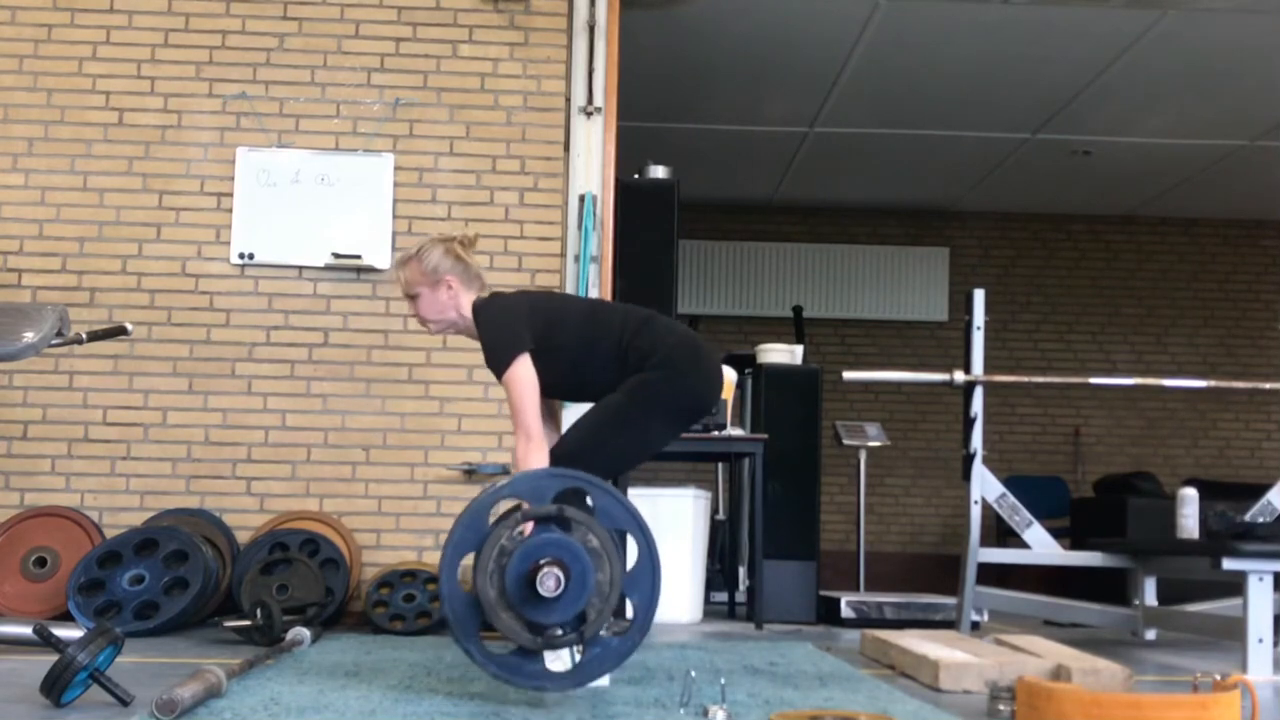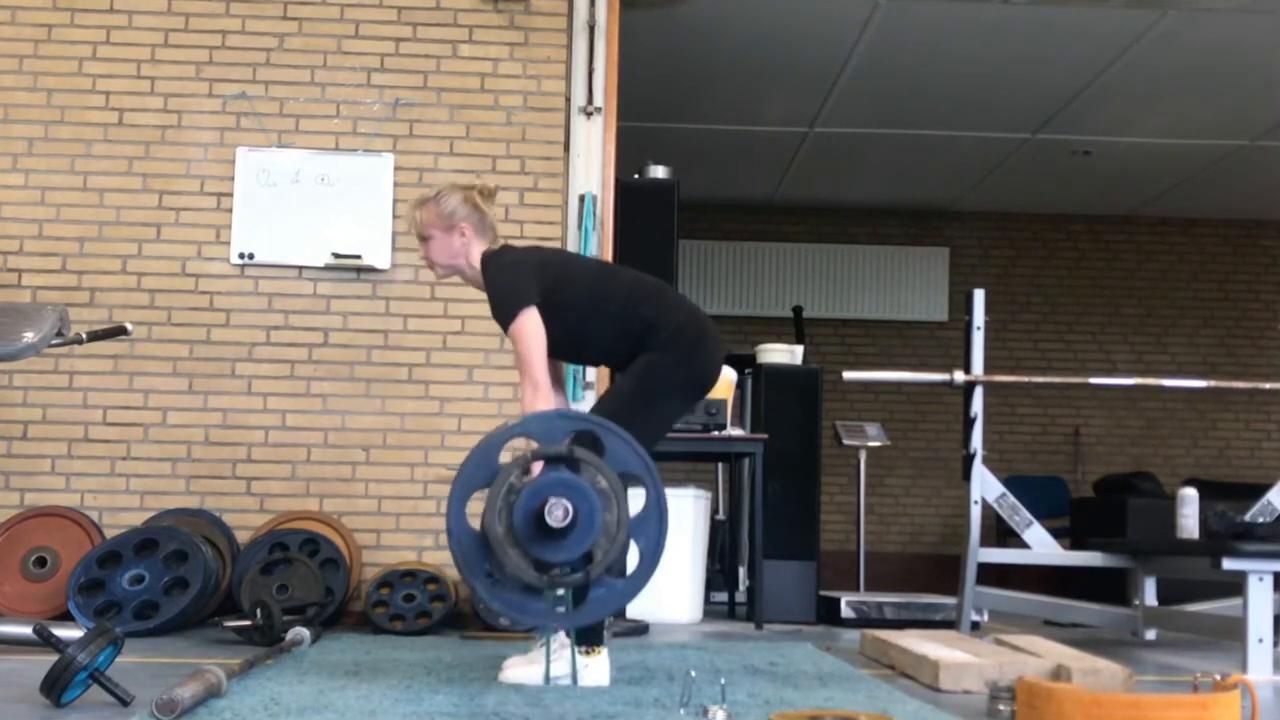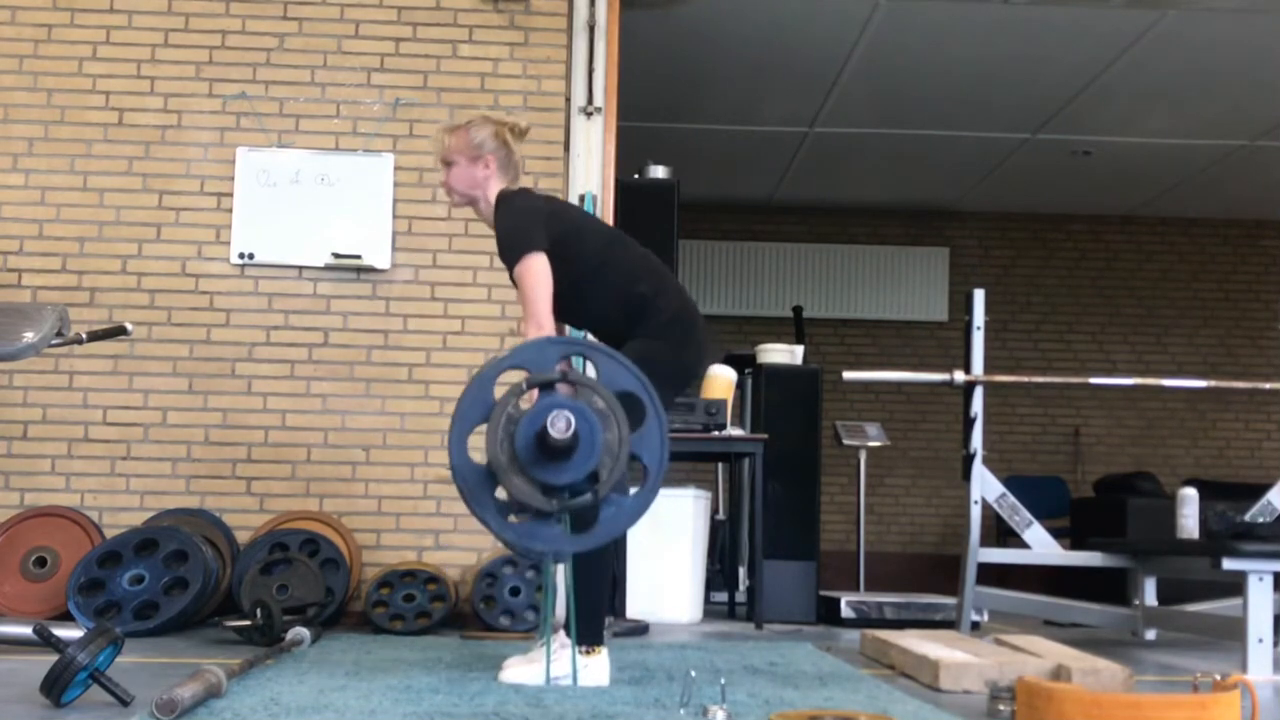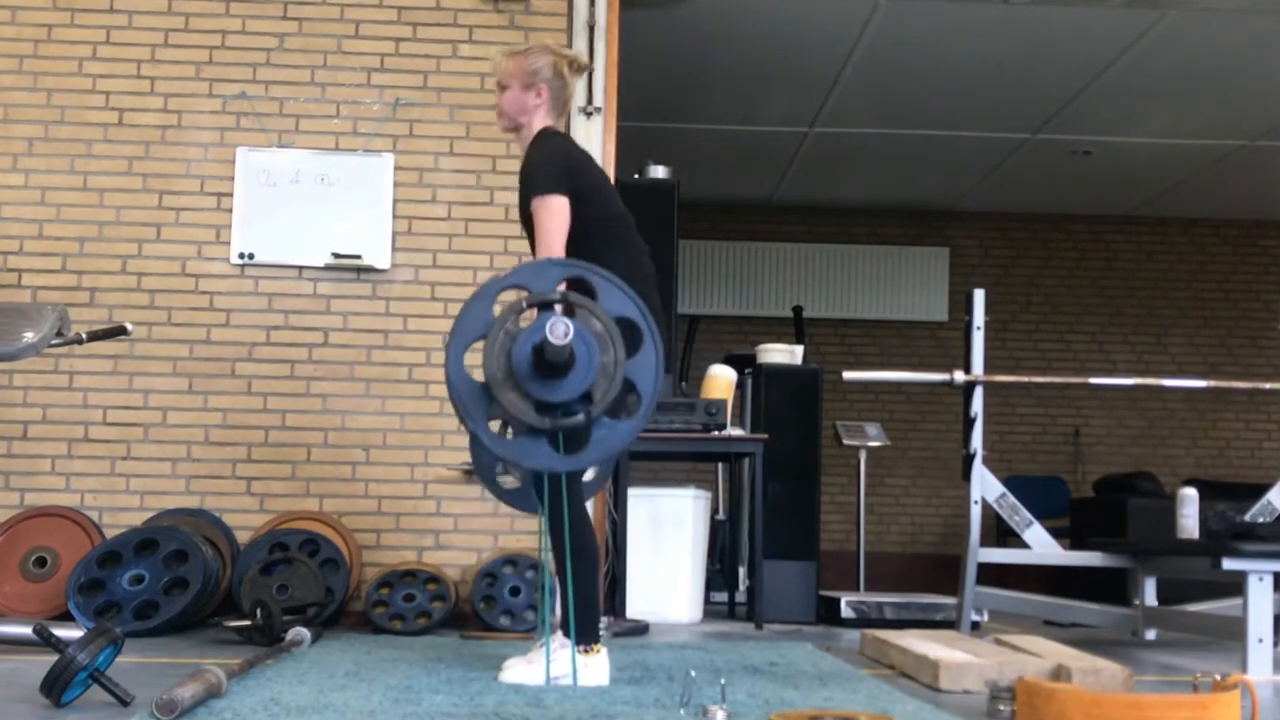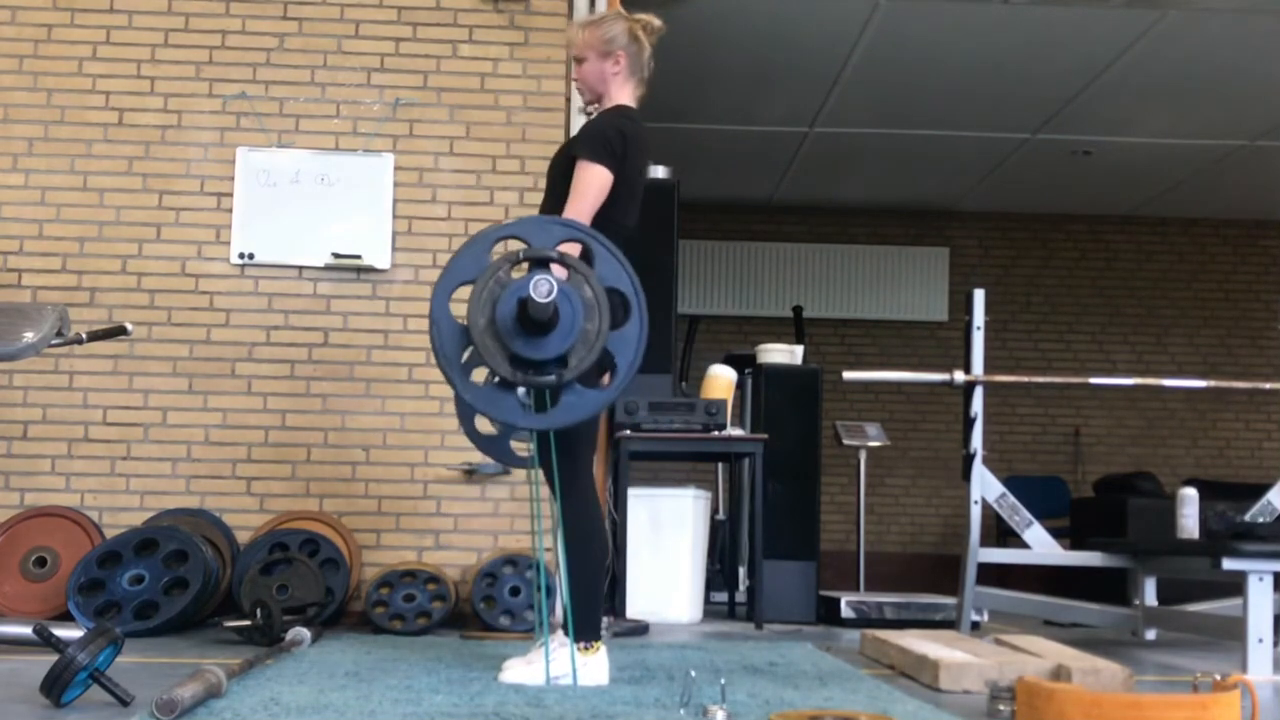
dt=0.4s
person 1, frame 1
left shoulder: (494, 318)
right shoulder: (507, 317)
left elbow: (530, 437)
right elbow: (544, 433)
left hip: (674, 372)
right hip: (676, 371)
right knee: (572, 472)
person 1, frame 2
left shoulder: (505, 272)
right shoulder: (516, 271)
left elbow: (536, 389)
right elbow: (549, 385)
left hip: (676, 351)
right hip: (673, 351)
left ankle: (585, 652)
right ankle: (580, 636)
person 1, frame 3
left shoulder: (517, 216)
right shoulder: (527, 214)
left elbow: (540, 329)
right elbow: (553, 326)
left hip: (660, 340)
right hip: (658, 339)
left ankle: (586, 653)
right ankle: (580, 638)
person 1, frame 4
left shoulder: (545, 157)
right shoulder: (560, 156)
left elbow: (551, 266)
left knee: (558, 485)
right knee: (559, 484)
left ankle: (584, 650)
right ankle: (576, 637)
person 1, frame 5
left shoulder: (607, 129)
right shoulder: (625, 134)
left elbow: (573, 226)
left knee: (571, 482)
right knee: (570, 480)
left ankle: (584, 650)
right ankle: (580, 636)
